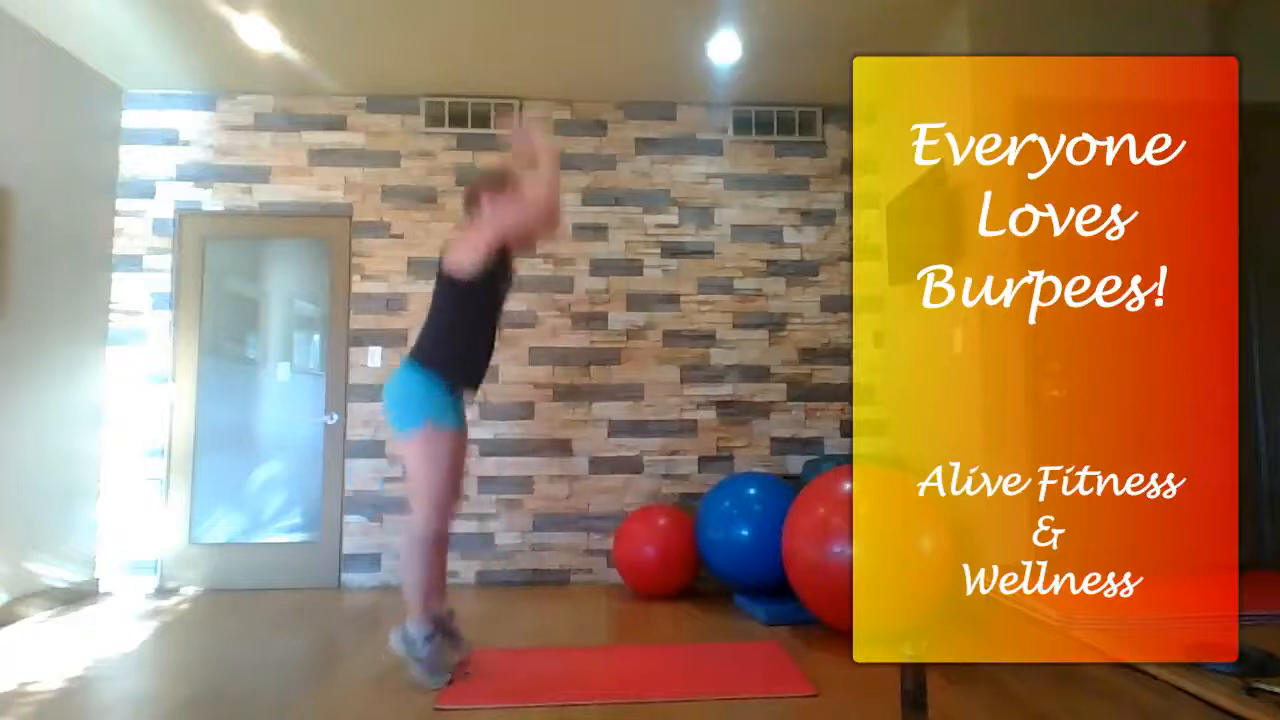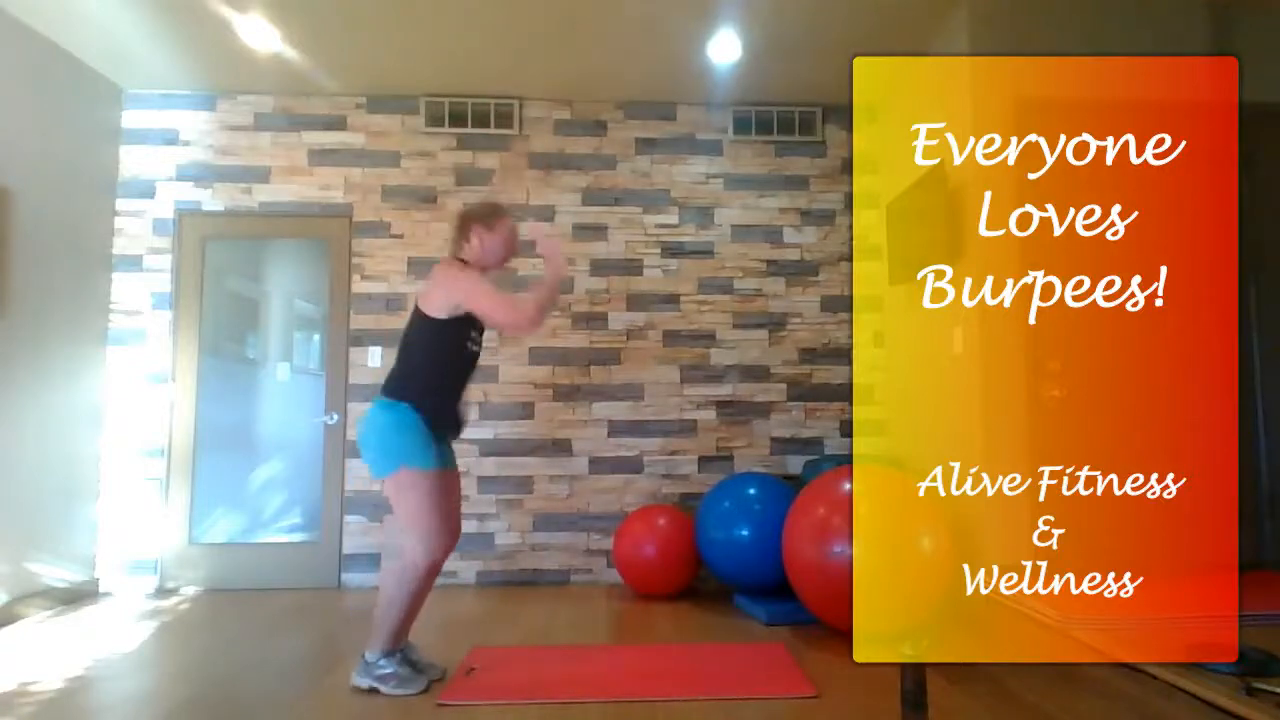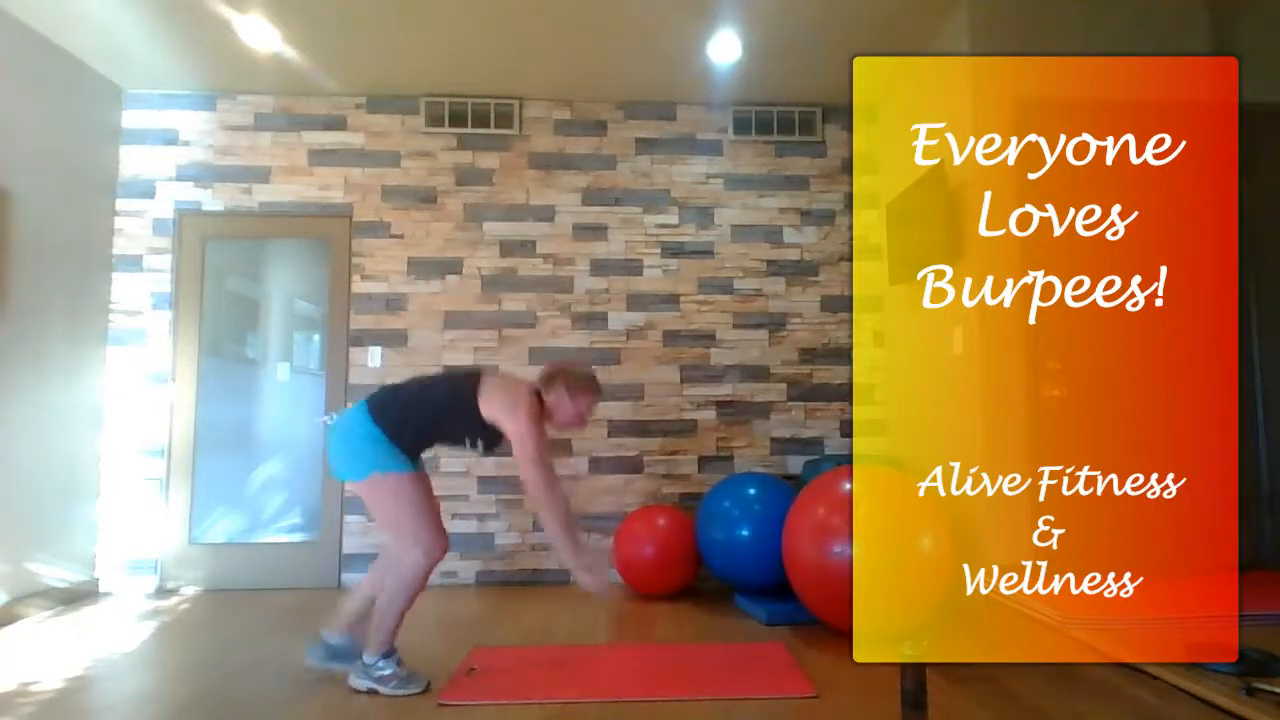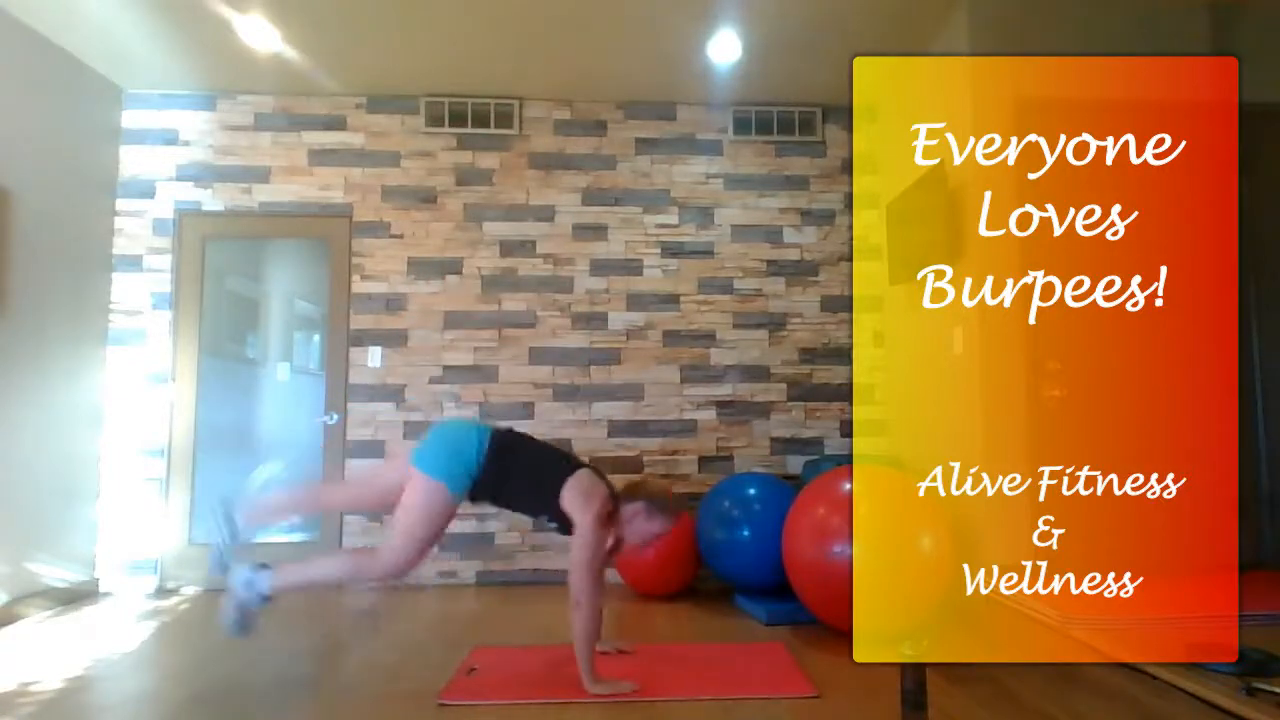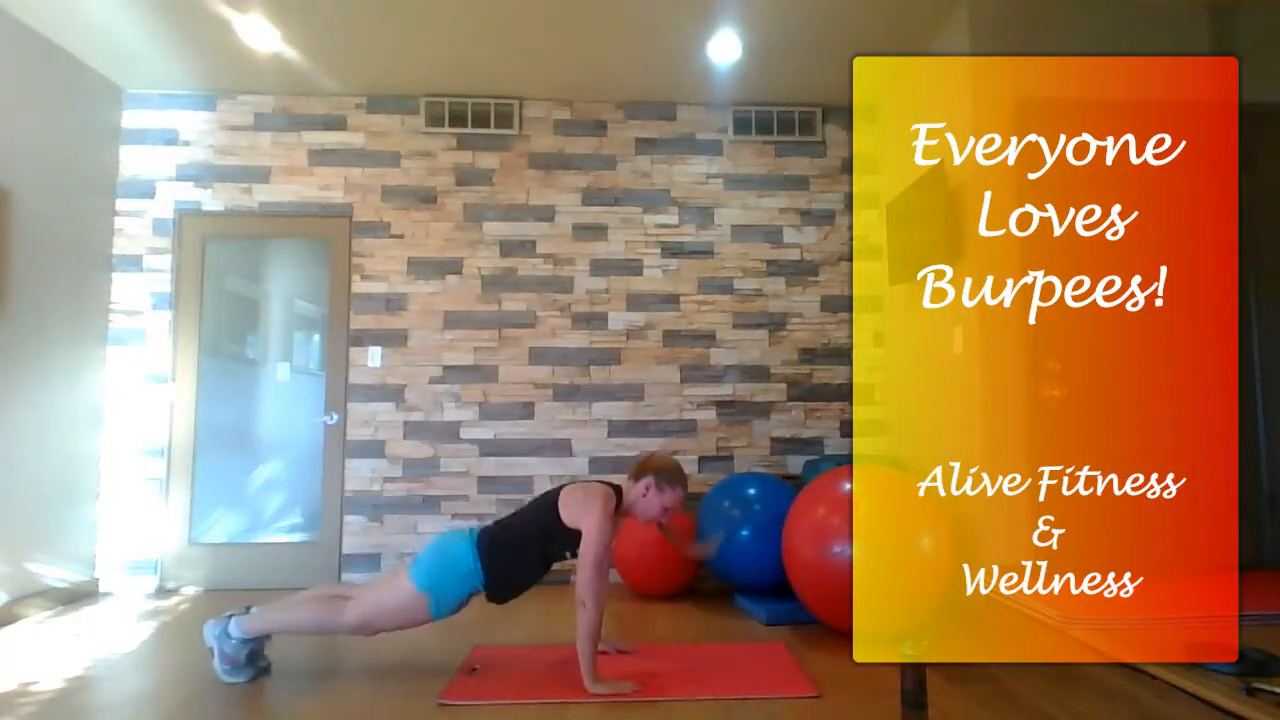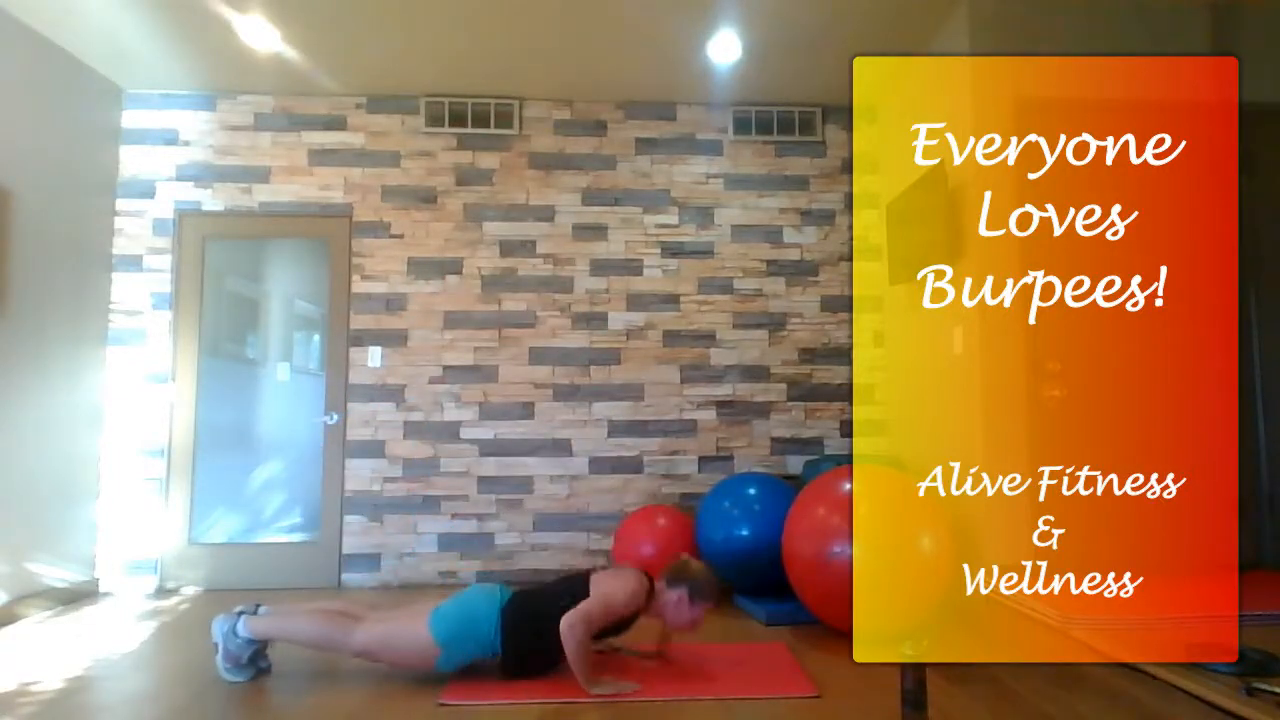
dt=0.5s
person 1, frame 1
left shoulder: (492, 250)
right shoulder: (473, 240)
left elbow: (546, 219)
right elbow: (539, 201)
left wrist: (531, 164)
right wrist: (543, 153)
left hip: (441, 389)
right hip: (422, 388)
left knee: (440, 510)
right knee: (430, 513)
left ankle: (433, 616)
right ankle: (417, 632)
person 1, frame 2
left shoulder: (466, 286)
right shoulder: (455, 279)
left elbow: (516, 312)
right elbow: (524, 320)
left wrist: (549, 280)
right wrist: (555, 274)
left hip: (427, 424)
right hip: (398, 423)
left knee: (439, 540)
right knee: (425, 547)
left ankle: (393, 647)
right ankle: (374, 660)
person 1, frame 3
left shoulder: (529, 407)
right shoulder: (520, 410)
left elbow: (547, 486)
right elbow: (542, 497)
left wrist: (585, 554)
right wrist: (578, 566)
left hip: (381, 435)
right hip: (364, 437)
left knee: (423, 548)
right knee: (423, 550)
left ankle: (337, 639)
right ankle: (373, 663)
person 1, frame 4
left shoulder: (608, 507)
right shoulder: (593, 509)
left elbow: (590, 574)
right elbow: (582, 597)
left wrist: (596, 639)
right wrist: (591, 678)
left hip: (459, 444)
right hip: (461, 452)
left knee: (344, 496)
right knee: (392, 561)
left ankle: (239, 521)
right ankle: (259, 583)
person 1, frame 5
left shoulder: (606, 500)
right shoulder: (600, 506)
left elbow: (589, 585)
right elbow: (588, 595)
left wrist: (597, 640)
right wrist: (592, 679)
left hip: (470, 557)
right hip: (463, 564)
left knee: (361, 598)
right knee: (356, 617)
left ankle: (249, 620)
right ankle: (236, 629)
person 1, frame 6
left shoulder: (632, 580)
right shoulder: (632, 590)
right elbow: (570, 626)
left wrist: (598, 643)
right wrist: (591, 682)
left hip: (494, 606)
right hip: (487, 625)
left knee: (368, 618)
right knee: (359, 637)
left ankle: (257, 616)
right ankle: (243, 629)
